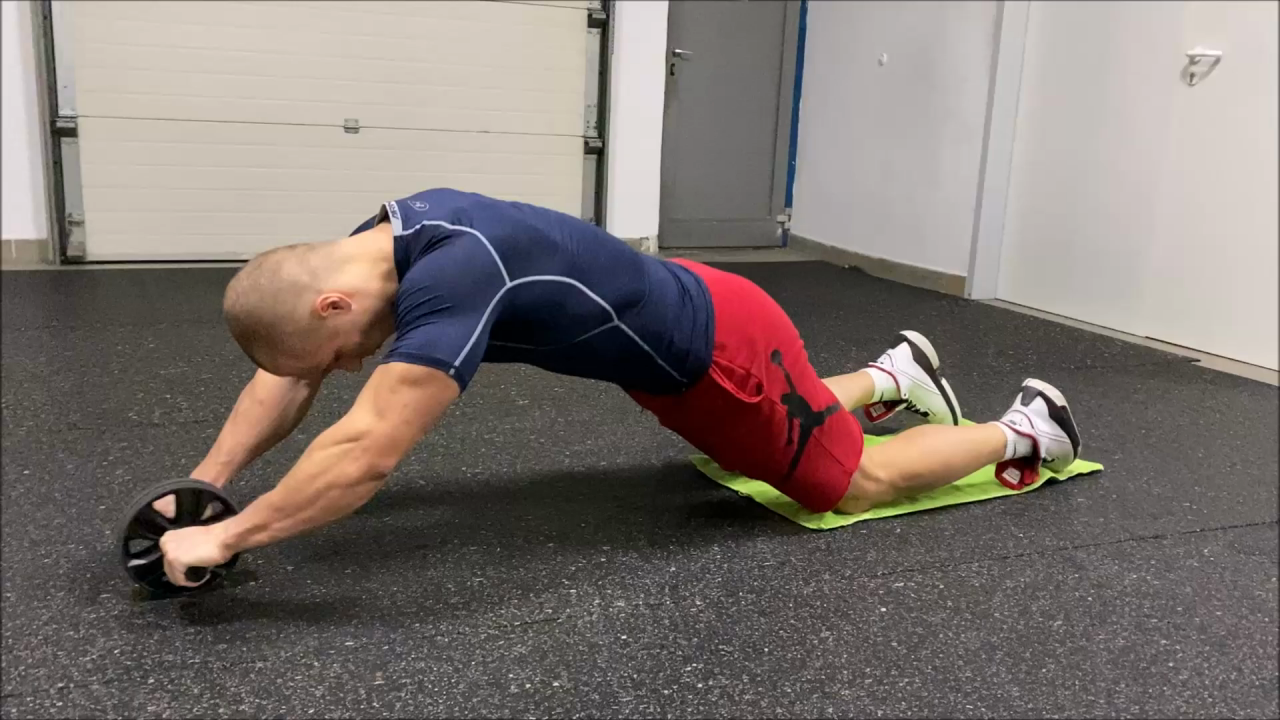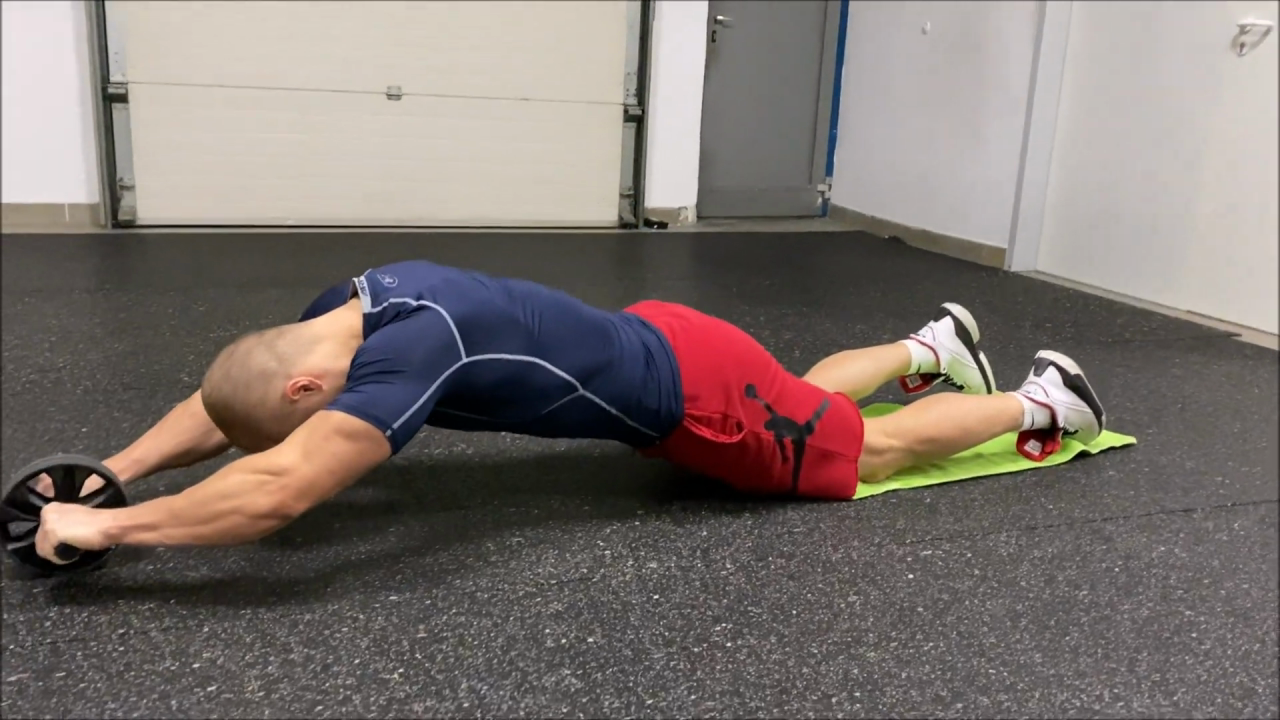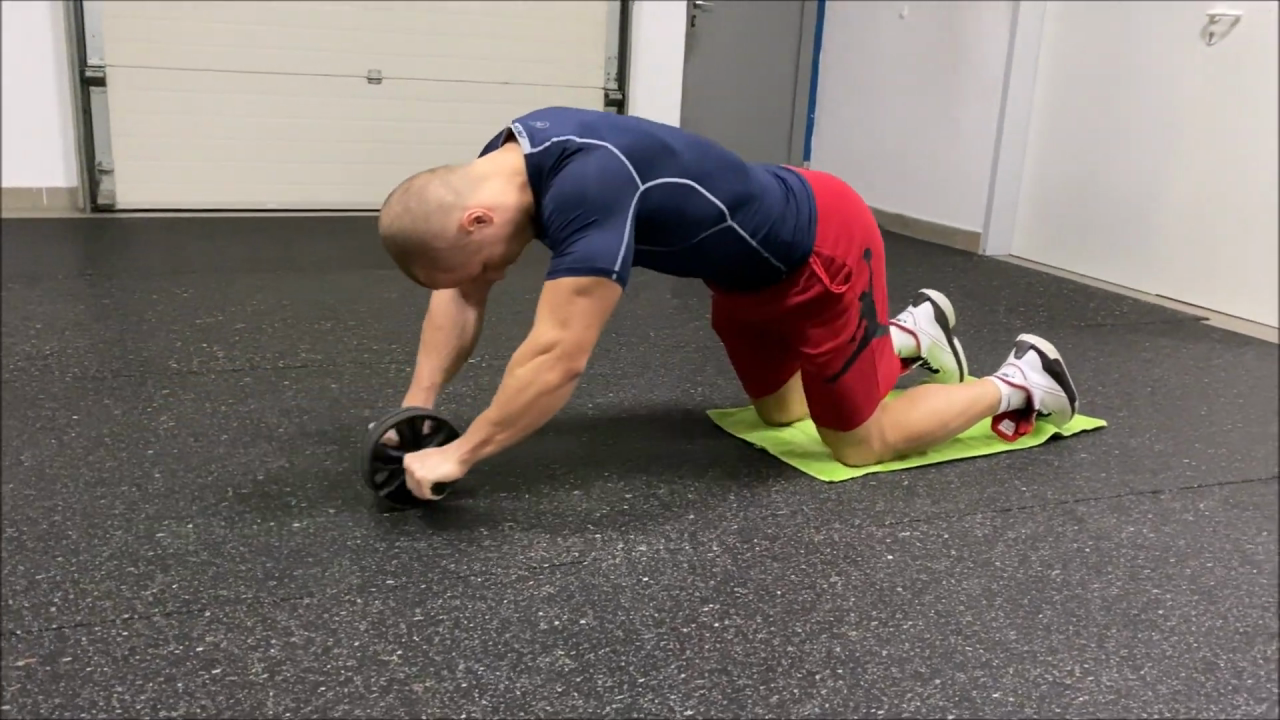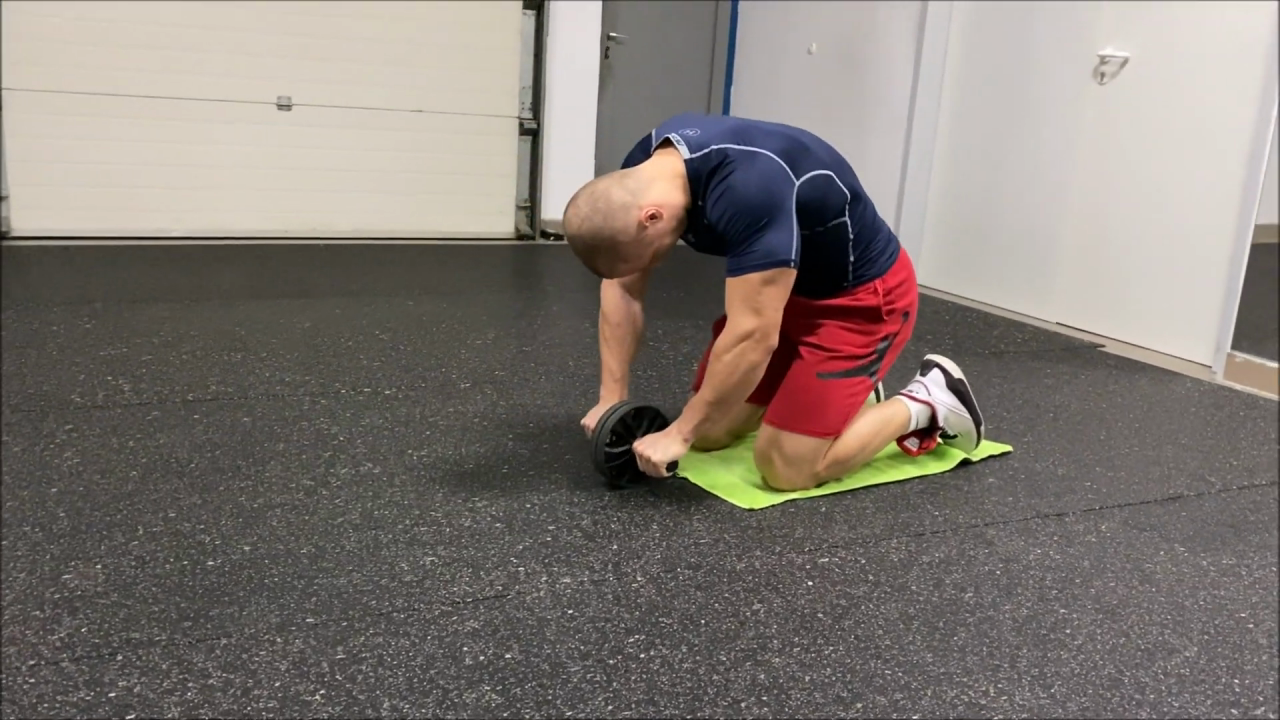
dt=1s
person 1, frame 1
left shoulder: (449, 274)
right shoulder: (377, 250)
left elbow: (369, 453)
right elbow: (284, 375)
left wrist: (229, 535)
right wrist: (208, 478)
left hip: (719, 342)
right hip: (672, 338)
left knee: (855, 483)
right knee: (794, 428)
left ankle: (1022, 431)
right ankle: (892, 374)
person 1, frame 2
left shoulder: (407, 348)
right shoulder: (349, 303)
left elbow: (280, 489)
right elbow: (225, 405)
left wrist: (109, 525)
right wrist: (114, 469)
left hip: (690, 390)
right hip: (652, 345)
left knee: (865, 450)
right knee: (807, 403)
left ankle: (1040, 401)
right ankle: (931, 345)
person 1, frame 3
left shoulder: (585, 187)
right shoulder: (499, 166)
left elbow: (557, 358)
right elbow: (459, 298)
left wrist: (458, 457)
right wrist: (418, 406)
left hip: (823, 250)
right hip: (756, 253)
left knee: (857, 443)
right knee: (779, 413)
left ankle: (1019, 385)
right ankle: (910, 331)
person 1, frame 4
left shoulder: (749, 188)
right shoulder: (642, 173)
left elbow: (753, 336)
right elbow: (622, 290)
left wrist: (678, 434)
right wrist: (611, 398)
left hip: (863, 295)
right hip: (786, 288)
left knee: (785, 467)
right knee: (709, 434)
left ankle: (923, 404)
right ankle: (837, 380)
